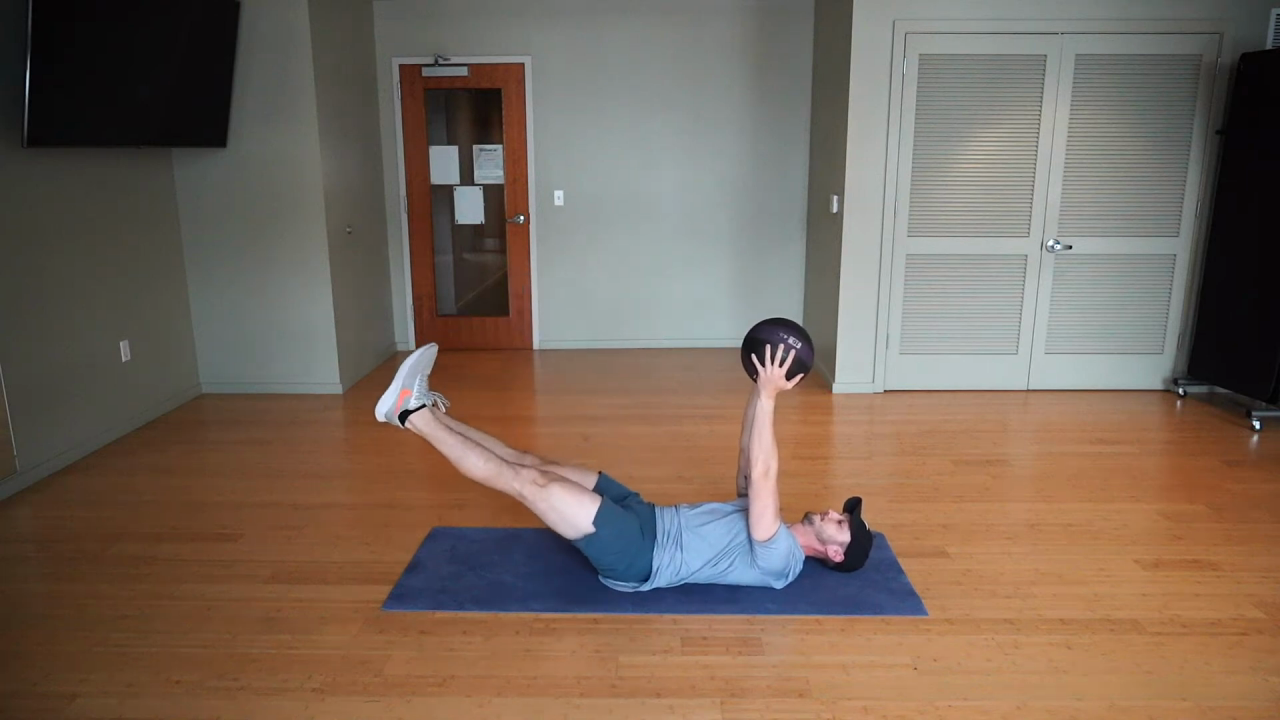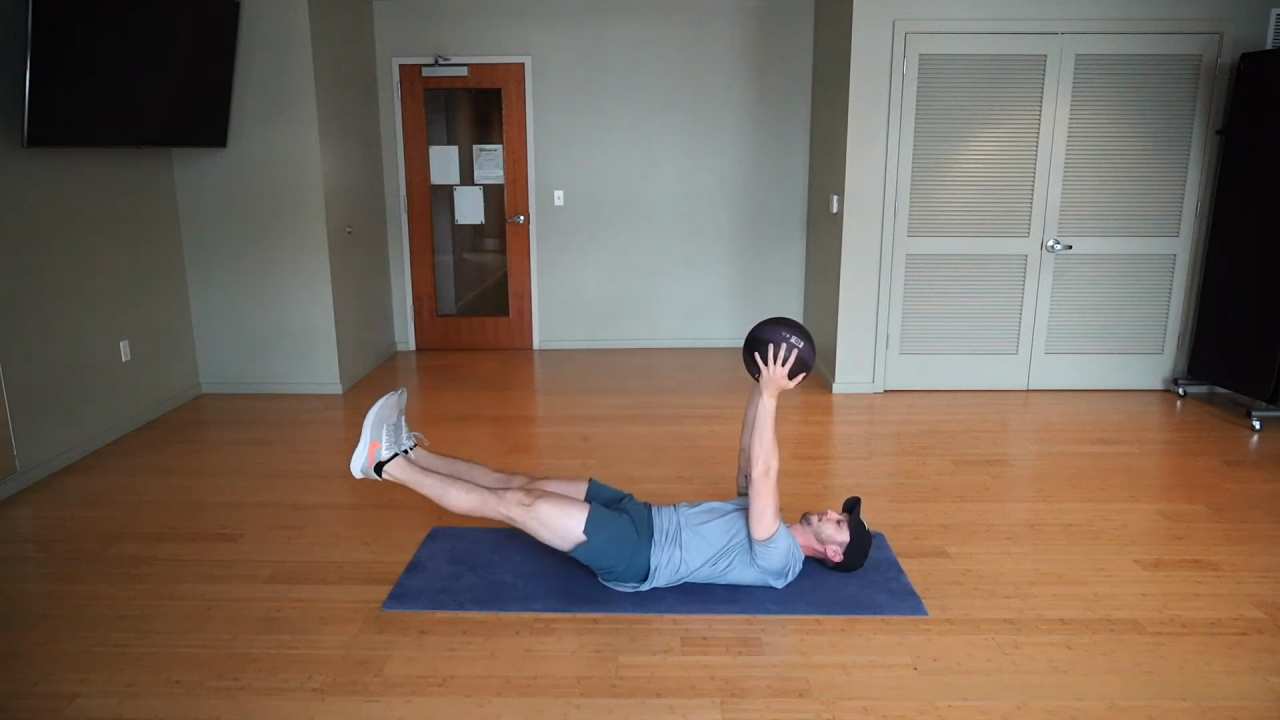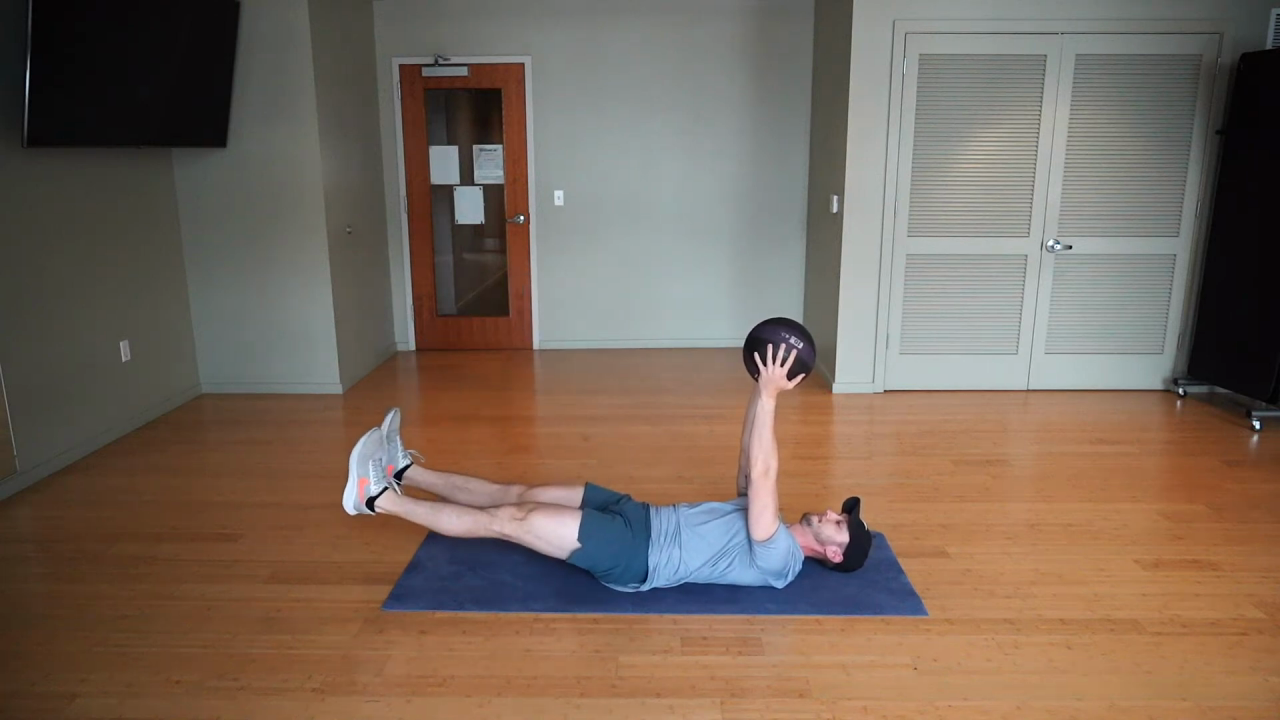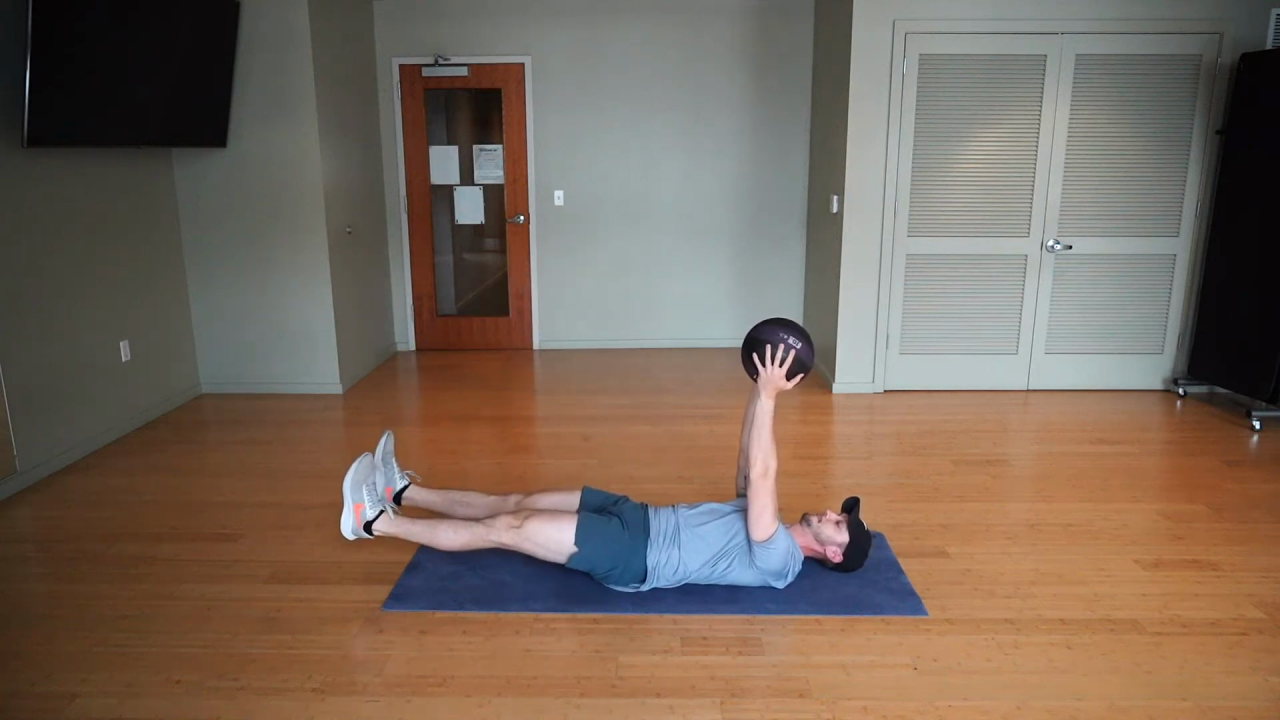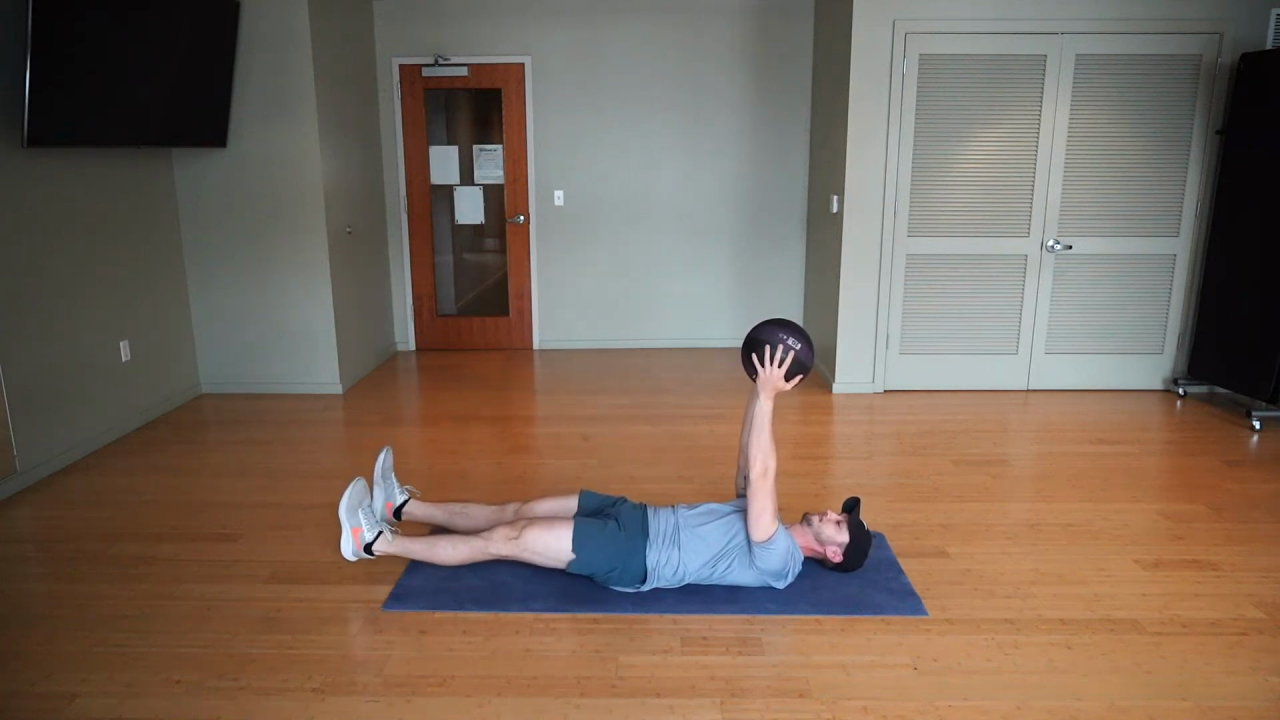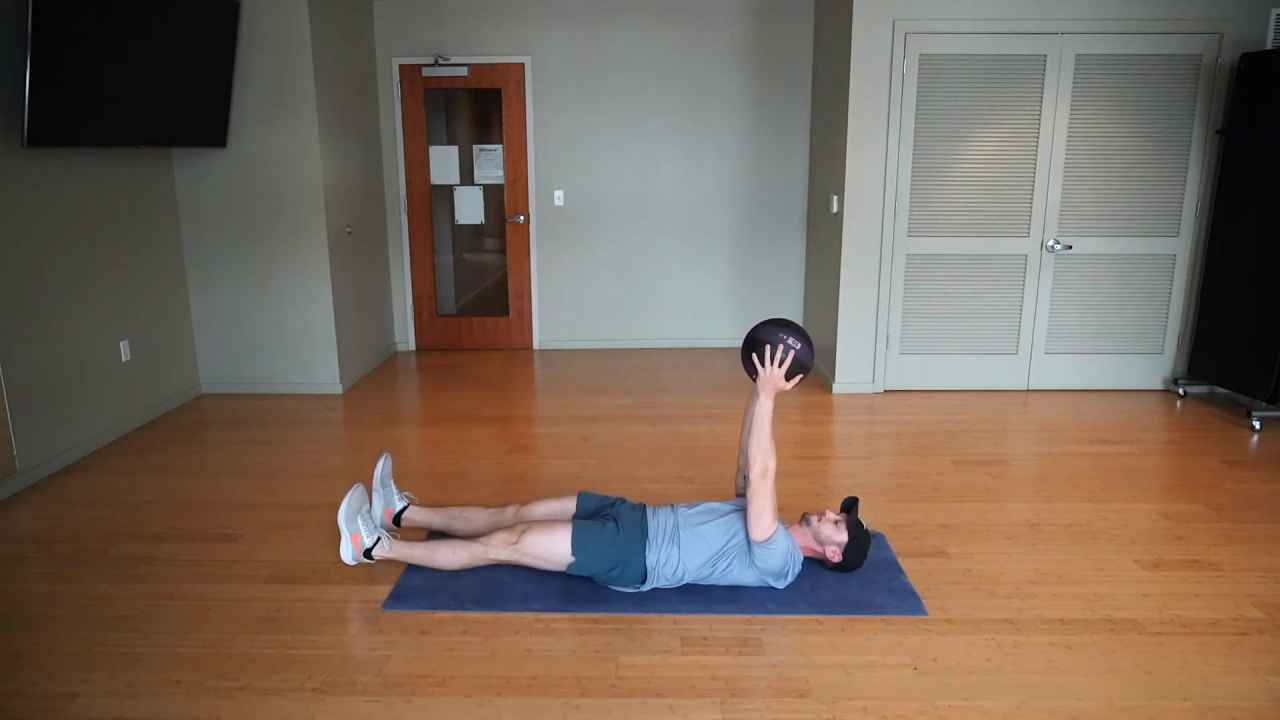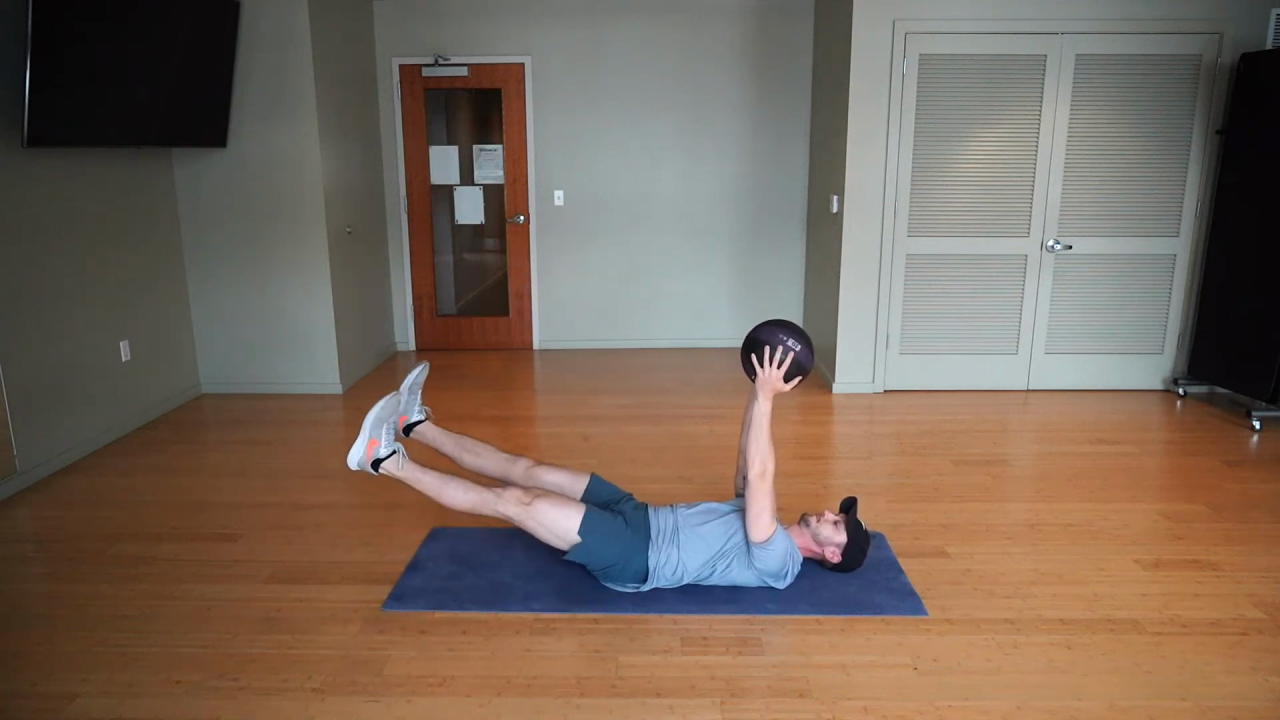
dt=0.4s
person 1, frame 1
left shoulder: (780, 558)
right shoulder: (771, 531)
left elbow: (762, 475)
right elbow: (749, 468)
left wrist: (769, 397)
right wrist: (759, 391)
left hip: (638, 555)
right hip: (645, 520)
left knee: (527, 481)
right knee: (534, 464)
left ankle: (415, 414)
right ankle: (428, 413)
person 1, frame 2
left shoulder: (778, 559)
right shoulder: (770, 527)
left elbow: (763, 475)
right elbow: (749, 464)
left wrist: (770, 397)
right wrist: (761, 392)
left hip: (636, 554)
right hip: (641, 519)
left knee: (514, 503)
right knee: (523, 485)
left ankle: (390, 465)
right ankle: (407, 455)
person 1, frame 3
left shoulder: (777, 559)
right shoulder: (769, 528)
left elbow: (762, 475)
right elbow: (749, 465)
left wrist: (769, 396)
right wrist: (761, 392)
left hip: (634, 554)
right hip: (639, 519)
left knee: (508, 519)
right knee: (520, 495)
left ankle: (382, 498)
right ankle: (406, 473)
person 1, frame 4
left shoulder: (776, 559)
right shoulder: (769, 528)
left elbow: (761, 476)
right elbow: (748, 466)
left wrist: (768, 397)
right wrist: (759, 392)
left hip: (633, 555)
right hip: (638, 519)
left knee: (506, 529)
right knee: (517, 504)
left ankle: (380, 522)
right ankle: (404, 492)
person 1, frame 5
left shoulder: (776, 560)
right shoulder: (768, 528)
left elbow: (761, 476)
right elbow: (748, 469)
left wrist: (767, 397)
right wrist: (758, 393)
left hip: (633, 555)
right hip: (637, 520)
left knee: (505, 539)
right knee: (515, 512)
left ankle: (379, 541)
right ankle: (405, 506)
person 1, frame 6
left shoulder: (777, 560)
right shoulder: (766, 527)
left elbow: (761, 476)
right elbow: (748, 469)
left wrist: (767, 397)
right wrist: (760, 394)
left hip: (633, 556)
right hip: (636, 520)
left knee: (504, 544)
right knee: (515, 515)
left ankle: (378, 547)
right ankle: (403, 512)
person 1, frame 7
left shoulder: (777, 561)
right shoulder: (767, 529)
left elbow: (761, 477)
right elbow: (747, 470)
left wrist: (765, 398)
right wrist: (758, 395)
left hip: (633, 555)
right hip: (638, 520)
left knee: (516, 502)
right knee: (527, 471)
left ankle: (389, 459)
right ankle: (419, 425)
